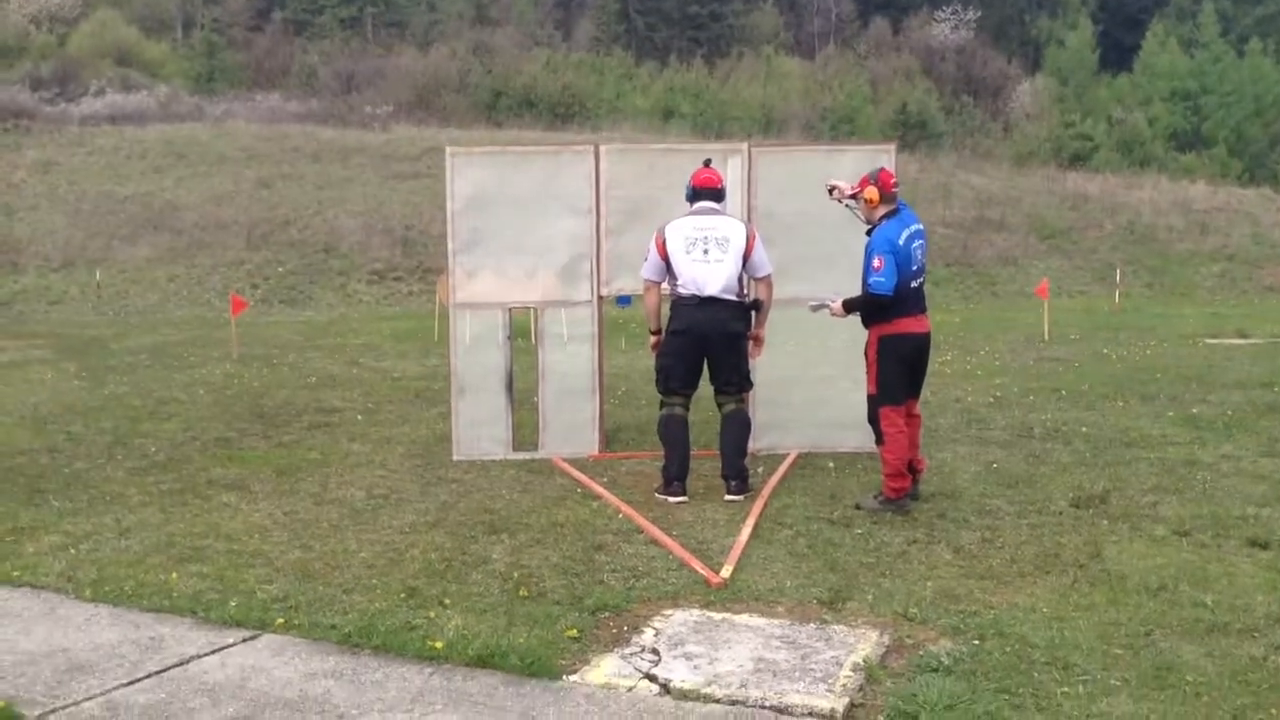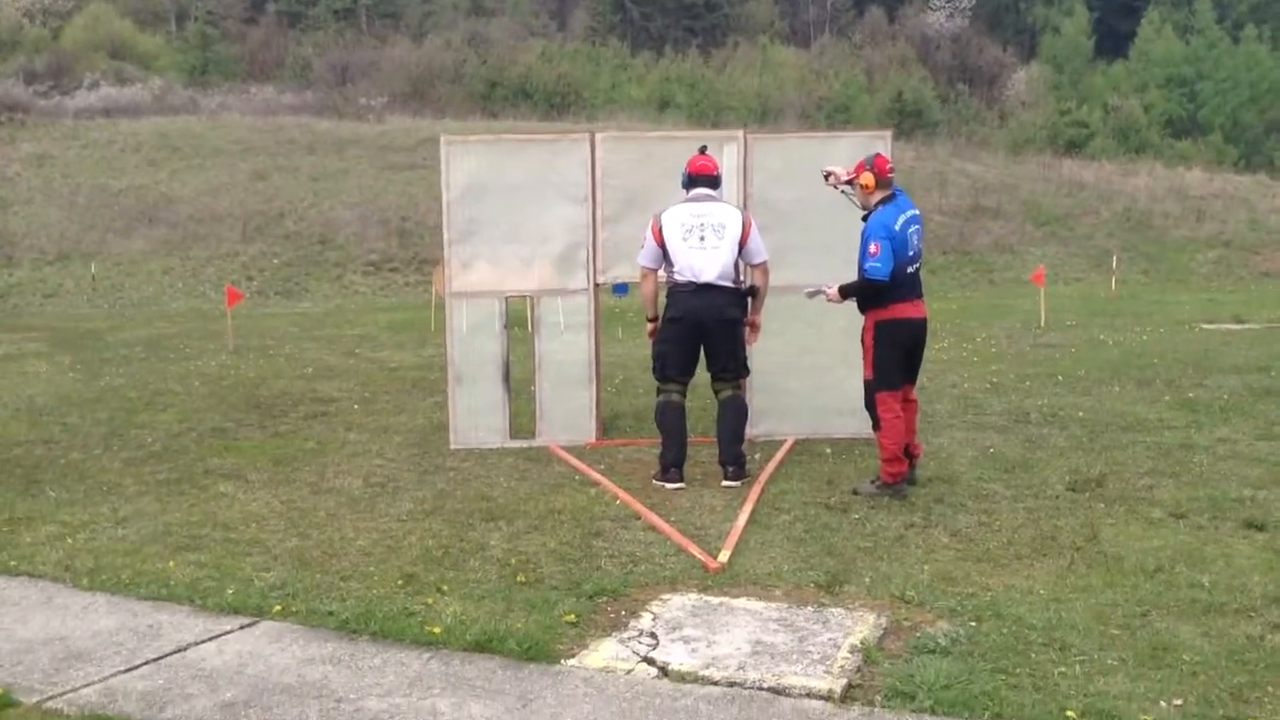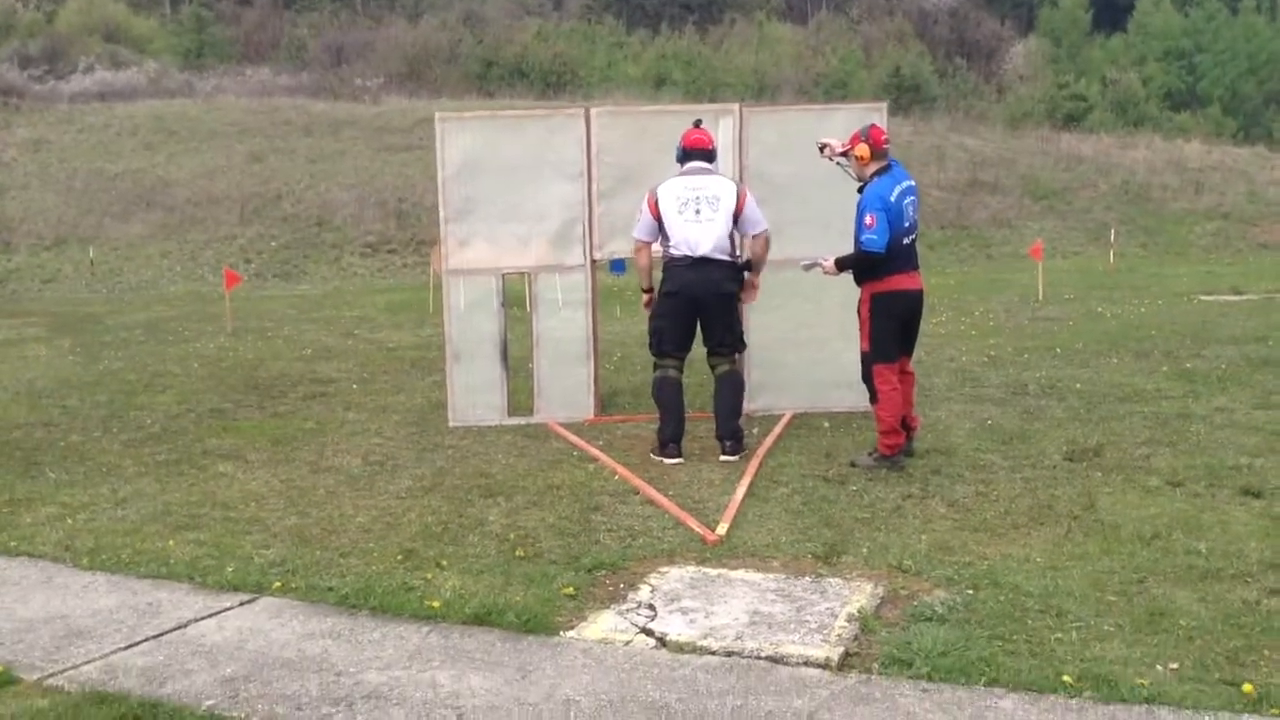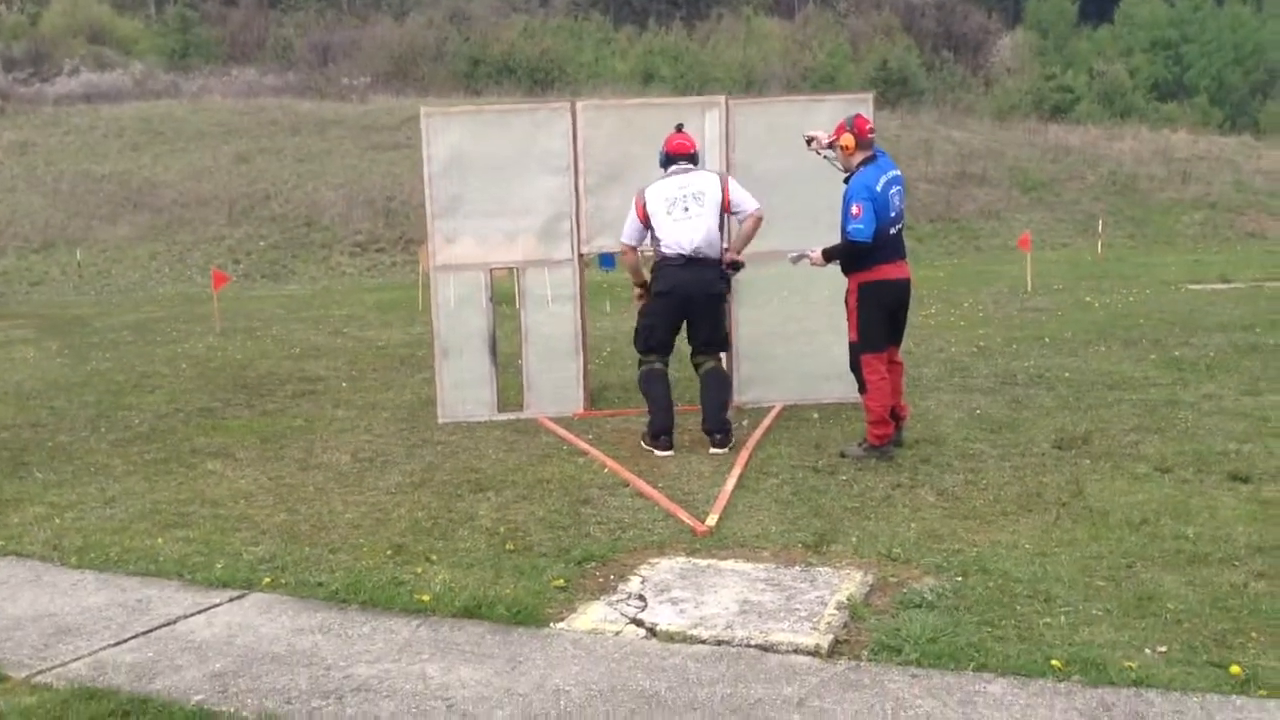
dt=0.3s
person 1, frame 1
left shoulder: (882, 238)
right shoulder: (910, 219)
left elbow: (880, 295)
right elbow: (890, 204)
left wrist: (846, 306)
right wrist: (851, 193)
left hip: (891, 336)
right hip: (918, 330)
left knee: (887, 414)
right knee: (907, 408)
left ankle: (895, 492)
right ankle: (911, 478)
person 1, frame 2
left shoulder: (878, 224)
right shoulder: (906, 204)
left elbow: (876, 280)
right elbow: (887, 189)
left wrist: (843, 292)
right wrist: (848, 178)
left hip: (887, 322)
right hip: (915, 315)
left knee: (884, 400)
right knee: (904, 394)
left ankle: (892, 477)
right ankle: (908, 463)
person 1, frame 3
left shoulder: (873, 196)
right shoulder: (902, 176)
left elbow: (872, 253)
right elbow: (882, 162)
left wrist: (839, 264)
right wrist: (842, 150)
left hip: (883, 294)
right hip: (912, 287)
left knee: (881, 372)
right knee: (901, 366)
left ankle: (890, 449)
right ankle: (906, 435)
person 1, frame 4
left shoulder: (859, 186)
right shoulder: (888, 166)
left elbow: (859, 242)
right elbow: (871, 152)
left wrist: (826, 255)
right wrist: (829, 142)
left hip: (871, 284)
right hip: (899, 277)
left knee: (869, 362)
right knee: (889, 356)
left ankle: (879, 440)
right ankle: (895, 424)
person 2, frame 1
left shoulder: (668, 231)
right shoulder: (742, 230)
left elbow: (651, 287)
right elbow: (764, 282)
left wrist: (655, 330)
right wrist: (759, 326)
left hip: (685, 317)
right hip: (728, 318)
left knee: (674, 400)
right knee: (732, 399)
left ankle: (674, 483)
right ankle: (735, 481)
person 2, frame 2
left shoulder: (664, 218)
right shoulder: (738, 217)
left elbow: (648, 274)
right elbow: (760, 269)
left wrist: (652, 318)
right wrist: (755, 313)
left hip: (681, 304)
right hip: (725, 305)
left knee: (671, 387)
right knee: (729, 386)
left ankle: (672, 469)
right ankle: (732, 467)
person 2, frame 3
left shoulder: (660, 192)
right shoulder: (733, 189)
left elbow: (642, 246)
right elbow: (761, 237)
left wrist: (647, 289)
right wrist: (753, 275)
left hip: (678, 278)
right hip: (721, 277)
left knee: (668, 362)
right knee: (725, 360)
left ankle: (669, 444)
right ankle: (730, 442)
person 2, frame 4
left shoulder: (648, 194)
right shoulder: (718, 182)
left elbow: (627, 249)
right elbow: (755, 215)
left wrist: (641, 284)
right wrist: (733, 252)
left hip: (668, 278)
right hip: (708, 277)
left knee: (653, 358)
right knee: (709, 358)
left ankle: (661, 435)
right ankle: (719, 434)
